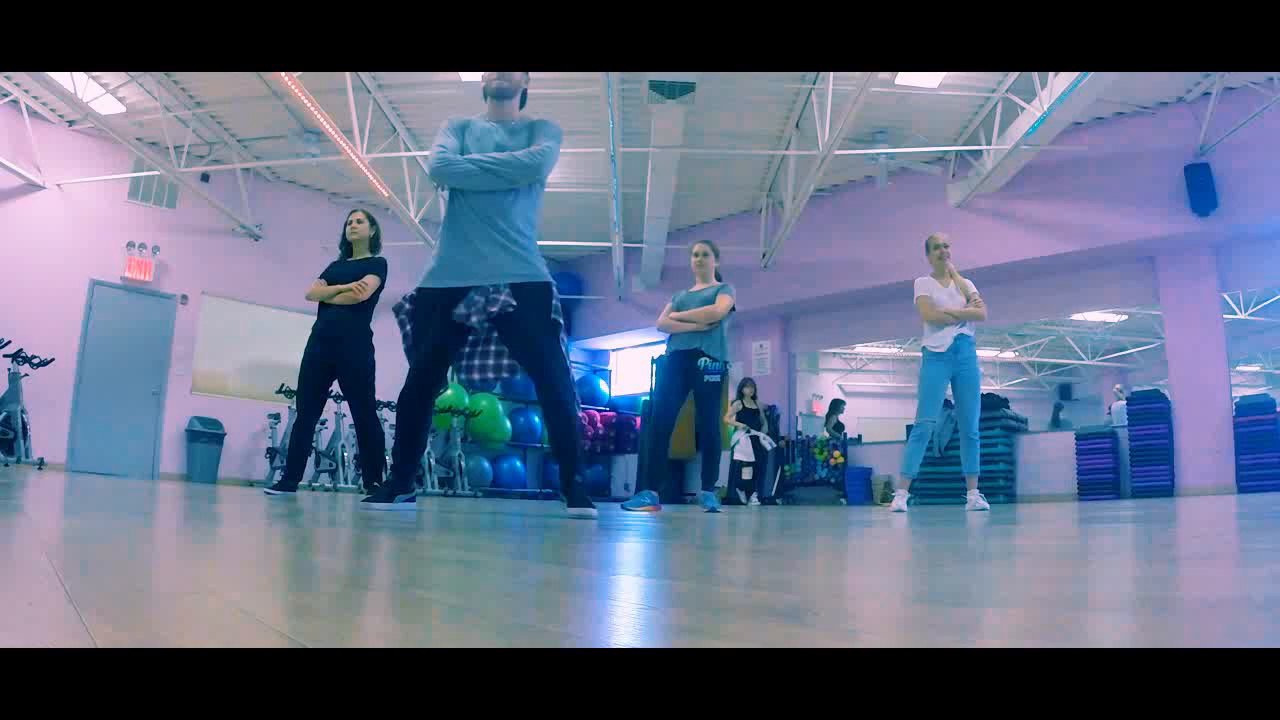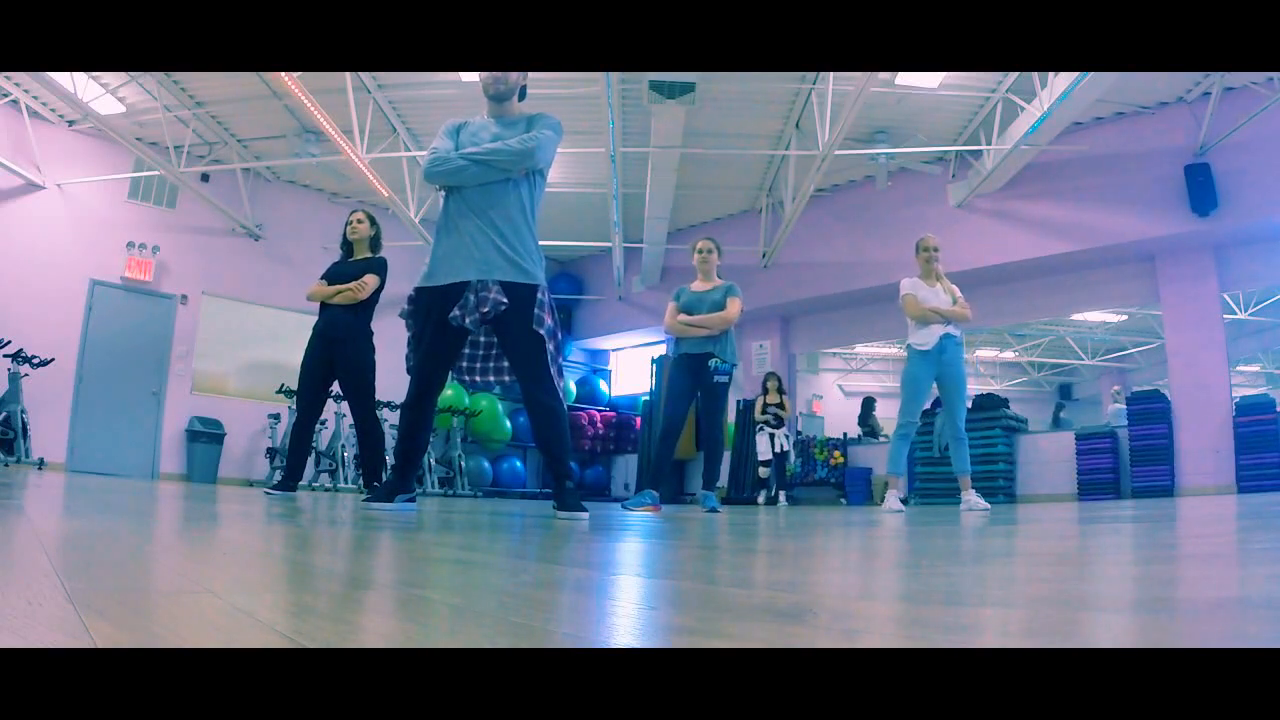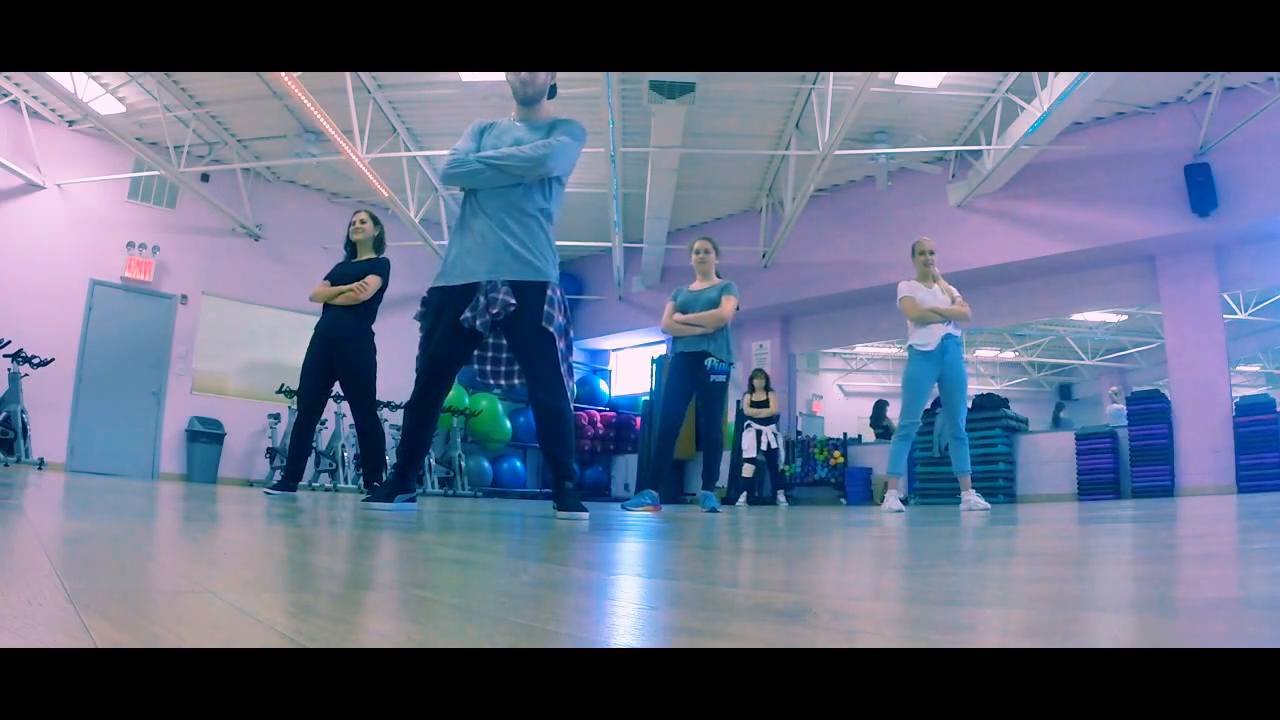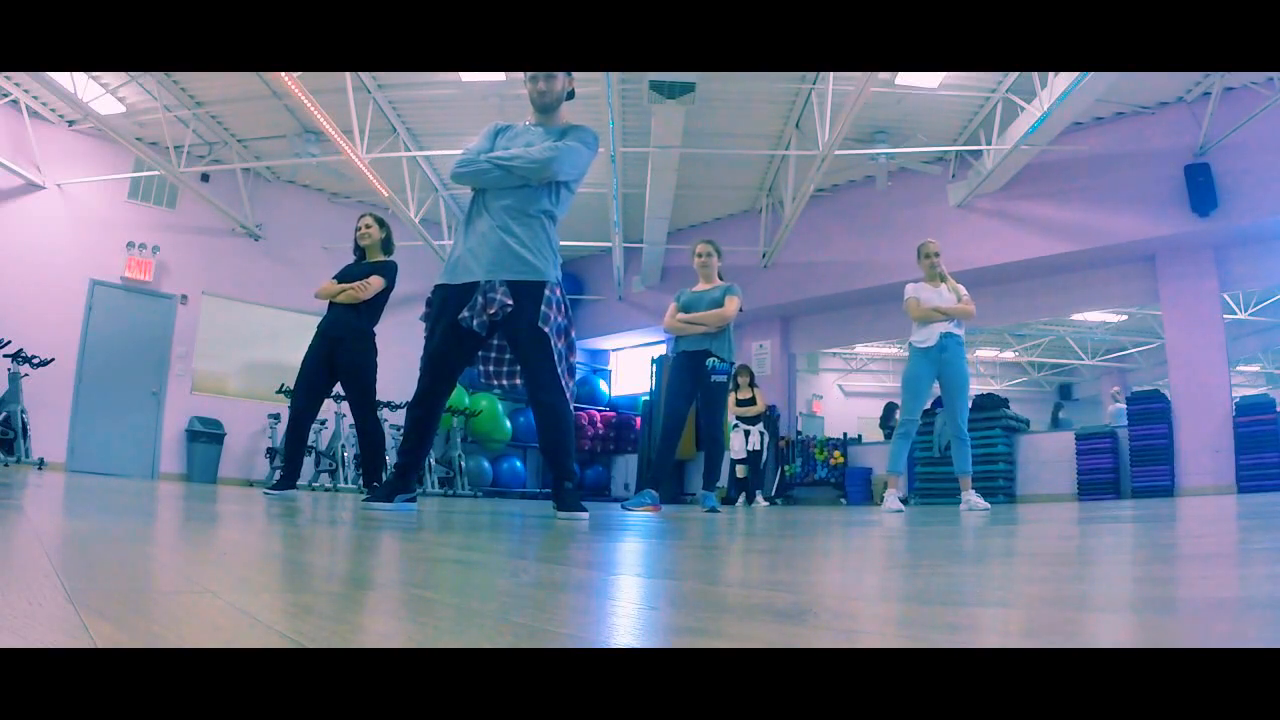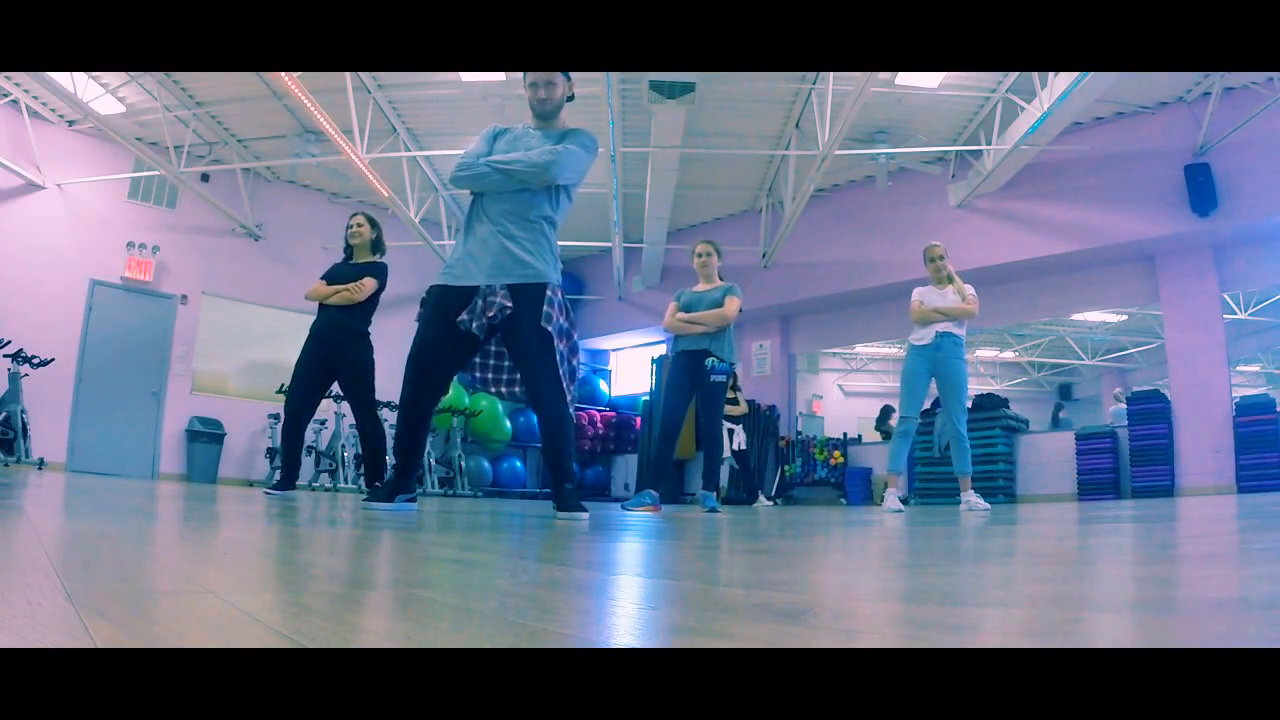
dt=0.7s
person 1, frame 1
left shoulder: (543, 131)
right shoulder: (457, 127)
left elbow: (535, 165)
right elbow: (440, 168)
left wrist: (472, 163)
right wrist: (510, 174)
left hip: (522, 277)
right hip: (451, 278)
left knee: (555, 381)
right knee: (419, 383)
left ankle: (572, 485)
right ankle: (400, 483)
person 1, frame 2
left shoulder: (543, 125)
right shoulder: (456, 128)
left elbow: (530, 152)
right elbow: (434, 169)
left wrist: (465, 161)
right wrist: (505, 164)
left hip: (517, 274)
right hip: (448, 274)
left knee: (541, 387)
right knee: (423, 385)
left ankle: (564, 488)
right ankle: (401, 483)
person 1, frame 3
left shoulder: (567, 131)
right shoulder: (482, 129)
left elbow: (544, 160)
right elbow: (451, 171)
left wrist: (483, 163)
right wrist: (518, 172)
left hip: (528, 275)
right hip: (461, 273)
left knee: (548, 388)
right knee: (428, 384)
left ankle: (565, 489)
right ankle: (402, 483)
person 1, frame 4
left shoulder: (580, 138)
right shoulder: (499, 131)
left elbow: (549, 164)
right elbow: (461, 170)
left wrist: (495, 162)
right wrist: (524, 170)
left hip: (530, 276)
right hip: (464, 273)
left knee: (546, 388)
right knee: (431, 383)
left ankle: (565, 490)
right ankle: (402, 482)
person 1, frame 5
left shoulder: (579, 143)
right shoulder: (497, 134)
left elbow: (549, 169)
right elbow: (460, 174)
left wrist: (491, 166)
right wrist: (522, 173)
left hip: (530, 279)
right hip: (461, 275)
left knee: (547, 389)
right knee: (420, 380)
left ankle: (565, 490)
right ankle: (402, 482)
person 2, frame 1
left shoulder: (377, 264)
right shoulder: (335, 265)
left elbow: (362, 294)
right elbow: (310, 293)
left wrist: (327, 295)
right wrist: (344, 288)
left hip: (354, 341)
right hip: (321, 339)
left knee: (364, 412)
right knee: (306, 410)
left ankle: (375, 484)
right ankle: (290, 479)
person 2, frame 2
left shoulder: (377, 263)
right shoulder: (336, 265)
left elbow: (361, 294)
right elbow: (312, 294)
left wrist: (328, 295)
right wrist: (343, 288)
left hip: (355, 340)
right hip: (321, 338)
left knee: (364, 412)
right knee: (305, 409)
left ankle: (374, 483)
right ankle: (290, 479)
person 2, frame 3
left shoulder: (380, 264)
right shoulder: (341, 266)
left elbow: (363, 295)
right elbow: (314, 294)
left wrist: (330, 296)
right wrist: (345, 289)
left hip: (356, 341)
right hip: (323, 338)
left knee: (364, 413)
right knee: (306, 409)
left ankle: (375, 484)
right ankle: (290, 479)
person 2, frame 4
left shoulder: (387, 267)
right shoulder: (350, 267)
left elbow: (363, 295)
right elbow: (320, 292)
left wrist: (334, 295)
right wrist: (347, 287)
left hip: (357, 342)
right hip: (325, 338)
left knee: (364, 412)
right knee: (301, 406)
left ankle: (374, 484)
right ankle: (288, 477)
person 2, frame 5
left shoulder: (377, 268)
right shoulder: (337, 268)
left elbow: (358, 296)
right elbow: (310, 293)
left wrist: (325, 296)
right wrist: (340, 289)
left hip: (353, 343)
right hip: (318, 341)
left knee: (365, 413)
right knee: (296, 407)
left ankle: (376, 483)
right ankle: (288, 477)
person 3, frame 1
left shoulder: (965, 284)
right shoulder: (923, 283)
left elbow: (982, 314)
right elbow: (929, 316)
left wrist: (949, 311)
right wrist: (965, 313)
left hip: (966, 354)
right hip: (936, 355)
left knee: (970, 426)
right knee: (925, 424)
left ankle: (973, 494)
right ankle: (901, 492)
person 3, frame 2
left shoulder: (951, 288)
right shoulder: (909, 284)
left elbow: (967, 315)
right elbow: (915, 313)
left wrist: (935, 309)
right wrist: (950, 313)
left hip: (952, 352)
right hip: (921, 352)
left knee: (957, 425)
right knee: (907, 423)
left ankle: (967, 494)
right ankle: (892, 493)
person 3, frame 3
left shoulder: (948, 288)
right shoulder: (906, 287)
left elbow: (966, 314)
right elbow: (913, 314)
left wrist: (935, 309)
right wrist: (949, 314)
left hip: (952, 352)
right hip: (922, 353)
left knee: (957, 426)
right knee: (908, 423)
left ankle: (967, 493)
right ankle: (892, 493)
person 3, frame 4
left shoulder: (956, 287)
right shoulder: (913, 288)
left elbow: (971, 312)
right elbow: (917, 314)
left wrist: (937, 308)
right wrist: (952, 313)
left hip: (954, 352)
right hip: (923, 351)
left knee: (959, 425)
right knee: (908, 421)
left ankle: (967, 494)
right ankle: (892, 493)
person 3, frame 5
left shoulder: (964, 289)
right shoulder: (919, 292)
left elbow: (972, 311)
right elbow: (917, 316)
left wrist: (935, 309)
right wrist: (953, 314)
left hip: (952, 351)
right hip: (920, 350)
left knee: (957, 425)
right knee: (907, 421)
left ankle: (967, 494)
right ankle: (892, 492)
person 4, frame 1
left shoulder: (724, 289)
right shoulder: (680, 295)
left elbow: (717, 312)
right elbow: (661, 323)
left wrist: (679, 316)
right wrist: (694, 325)
left hip: (708, 358)
right hip: (676, 359)
left knee: (708, 425)
right knee: (660, 422)
left ankle: (708, 492)
right ankle: (650, 491)
person 4, frame 2
left shoulder: (729, 289)
right shoulder: (681, 291)
left elbow: (730, 318)
right elbow: (669, 326)
left wrist: (689, 319)
right wrist: (707, 329)
left hip: (717, 360)
right hip: (683, 361)
left knee: (712, 427)
right knee: (670, 424)
left ankle: (708, 492)
right ankle: (650, 491)
person 4, frame 3
left shoulder: (726, 287)
right shoulder: (679, 292)
left elbow: (724, 316)
right elbow: (665, 325)
left wrist: (683, 317)
right wrist: (700, 327)
left hip: (713, 359)
right hip: (681, 360)
left knee: (711, 427)
right knee: (667, 424)
left ankle: (708, 492)
right ankle: (649, 491)
person 4, frame 4
left shoulder: (729, 289)
right shoulder: (683, 294)
left elbow: (727, 315)
right elbow: (668, 325)
left wrist: (687, 318)
right wrist: (703, 327)
left hip: (715, 358)
right hip: (683, 360)
left knee: (712, 427)
right knee: (670, 424)
left ankle: (708, 492)
right ankle: (650, 491)
person 4, frame 5
left shoulder: (730, 289)
right shoulder: (682, 294)
left elbow: (727, 315)
right elbow: (668, 324)
left wrist: (686, 317)
right wrist: (703, 327)
left hip: (714, 359)
right hip: (682, 359)
left knee: (711, 426)
right knee: (668, 423)
left ankle: (709, 493)
right ankle: (650, 492)
